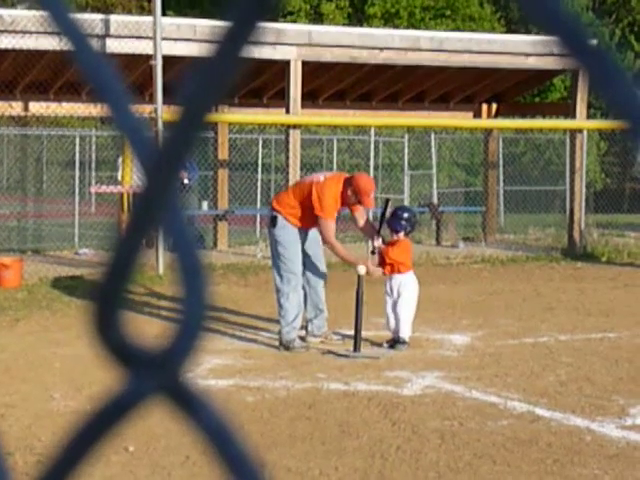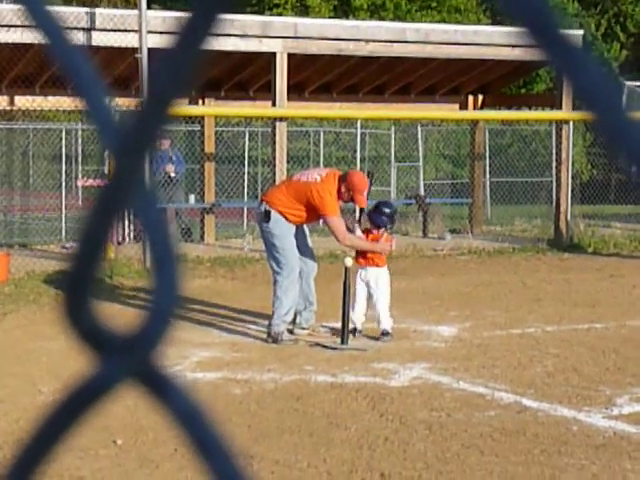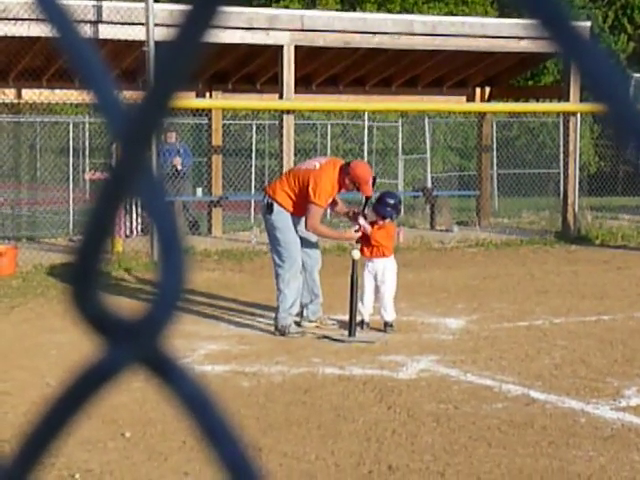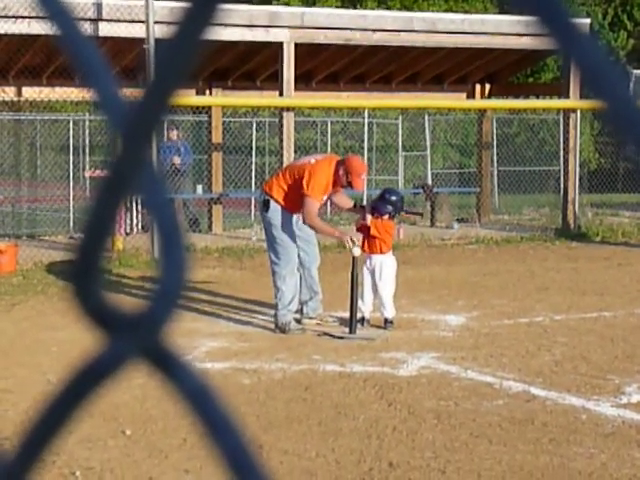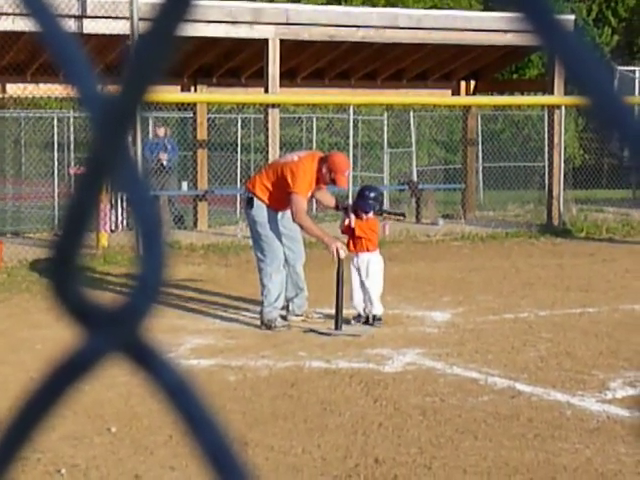
dt=1s
person 1, frame 1
left shoulder: (351, 188)
right shoulder: (328, 193)
left elbow: (362, 221)
right elbow: (329, 241)
right wrist: (358, 264)
left hip: (307, 224)
right hip: (285, 220)
left knee: (315, 276)
right knee: (292, 278)
left ankle: (317, 330)
right ankle: (286, 336)
person 1, frame 2
left shoulder: (338, 179)
right shoulder: (325, 191)
left elbow: (335, 217)
right elbow: (343, 238)
left wrist: (358, 237)
right wrist: (377, 247)
left hip: (292, 215)
right hip: (274, 214)
left knee: (307, 267)
right knee: (289, 270)
left ankle: (304, 322)
right ankle: (277, 329)
person 1, frame 3
left shoulder: (341, 169)
right shoulder: (324, 180)
left elbow: (331, 197)
right elbow: (312, 225)
left wrist: (348, 213)
right wrist: (344, 236)
left hip: (299, 208)
right hip: (279, 206)
left knee: (311, 261)
right knee: (291, 264)
left ankle: (311, 314)
right ankle: (284, 322)
person 1, frame 4
left shoulder: (338, 167)
right shoulder: (319, 174)
left elbow: (336, 194)
right elbow: (310, 218)
left wrist: (359, 208)
right wrist: (340, 234)
left hip: (297, 206)
right hip: (276, 204)
left knee: (310, 259)
right knee: (287, 261)
left ankle: (311, 310)
right ankle: (284, 320)
person 1, frame 5
left shoulder: (321, 163)
right shoulder: (302, 171)
left elbow: (319, 191)
right elbow: (299, 216)
left wrist: (340, 207)
right wrist: (327, 239)
left hip: (282, 204)
right hip: (260, 202)
left knee: (295, 256)
right knee: (273, 259)
left ankle: (297, 308)
right ankle: (270, 316)
person 2, frame 1
left shoulder: (404, 244)
right shoulder: (391, 243)
left elbow: (390, 254)
right elbow: (383, 261)
left wrist: (380, 246)
right wrist: (379, 251)
left hip: (405, 281)
right hip: (392, 280)
left knee: (403, 310)
right knee: (391, 310)
left ankle: (403, 338)
right ankle: (395, 335)
person 2, frame 2
left shoulder: (384, 237)
right shoulder: (364, 232)
left elbow: (371, 250)
left wrist: (361, 238)
left hip: (378, 273)
right hip: (362, 272)
left knee: (381, 303)
right knee: (358, 301)
left ankle: (386, 329)
right ankle: (357, 327)
person 2, frame 3
left shoulder: (389, 228)
right shoulder: (370, 225)
left elbow: (375, 236)
right elbow: (359, 239)
left wrist: (364, 225)
right wrist: (360, 226)
left hip: (386, 264)
right hip: (370, 263)
left knee: (386, 294)
right knee: (367, 293)
left ankle: (388, 321)
right ankle: (364, 319)
person 2, frame 4
left shoulder: (387, 224)
right shoulder: (374, 220)
left elbow: (369, 222)
right elbow: (359, 226)
left wrist: (368, 213)
right wrist: (365, 214)
left hip: (384, 261)
right hip: (370, 259)
left knee: (384, 291)
right knee: (367, 289)
left ankle: (388, 317)
right ankle: (364, 316)
person 2, frame 5
left shoulder: (372, 222)
right shoulder: (358, 219)
left elbow: (354, 225)
right elbow: (344, 229)
left wrist: (351, 213)
right wrist: (347, 215)
left hip: (371, 259)
right hip: (356, 258)
left knee: (372, 288)
right knee: (356, 288)
left ankle: (376, 314)
right ankle: (362, 313)
